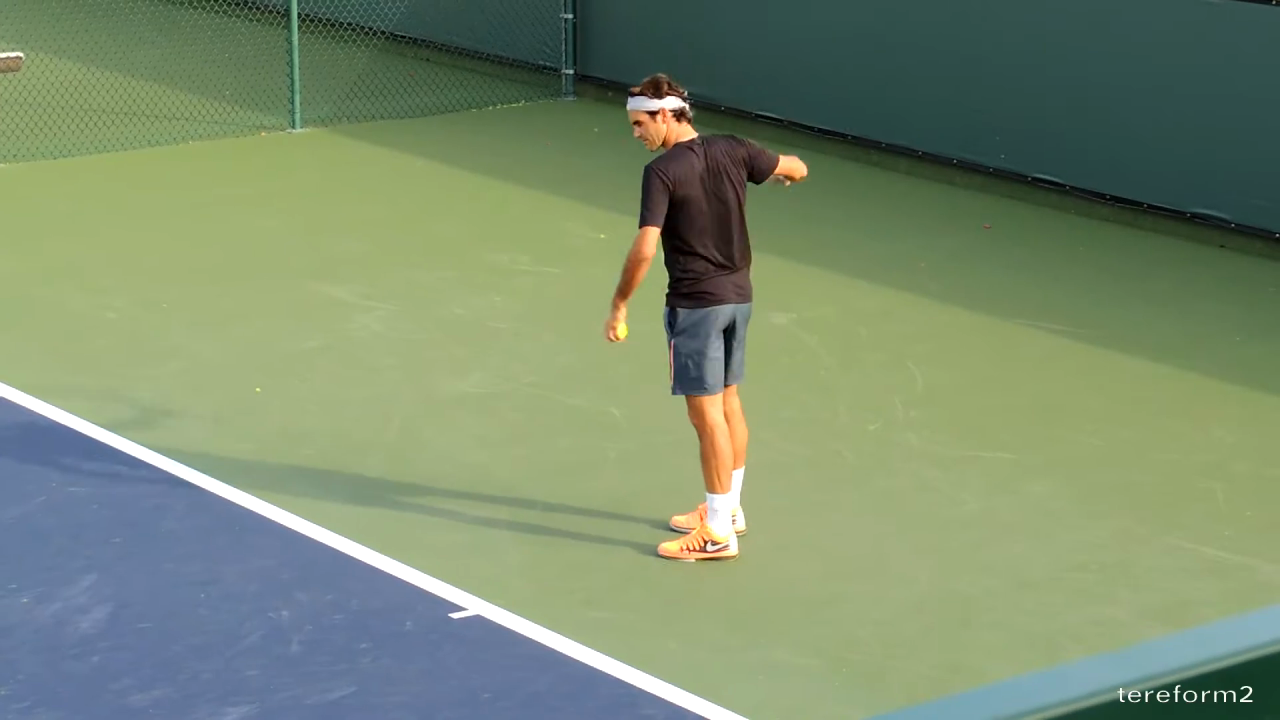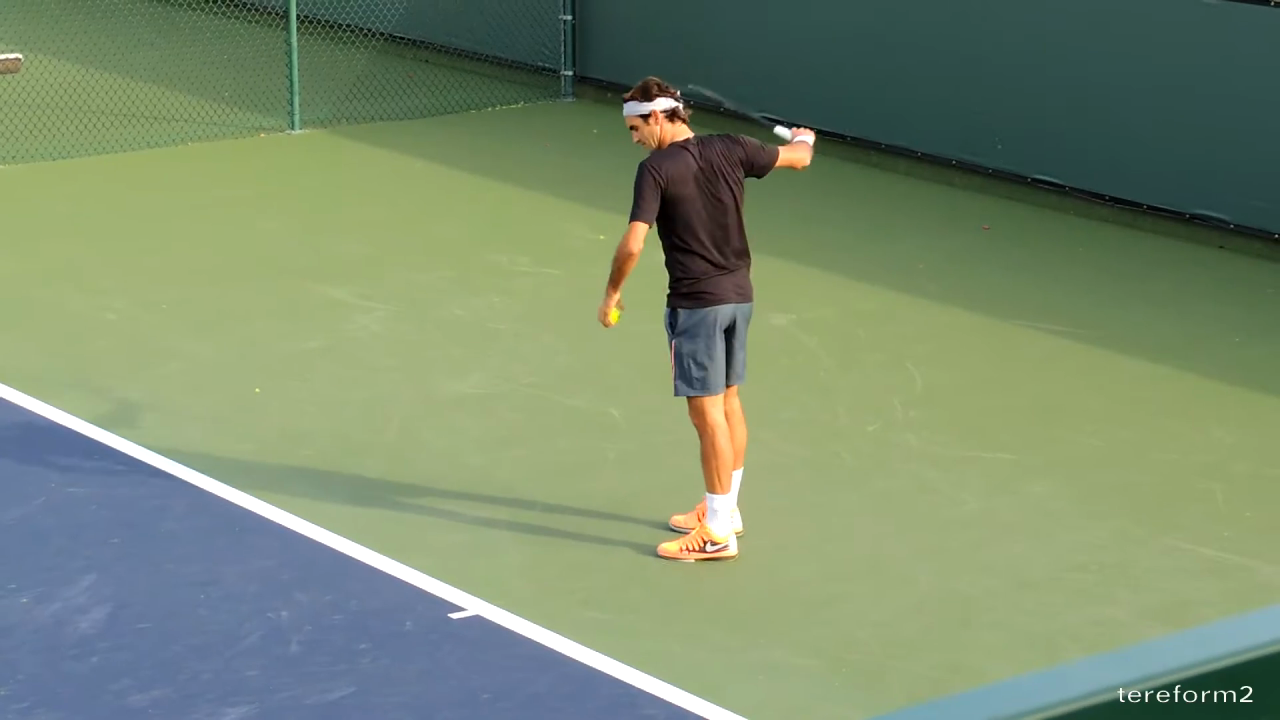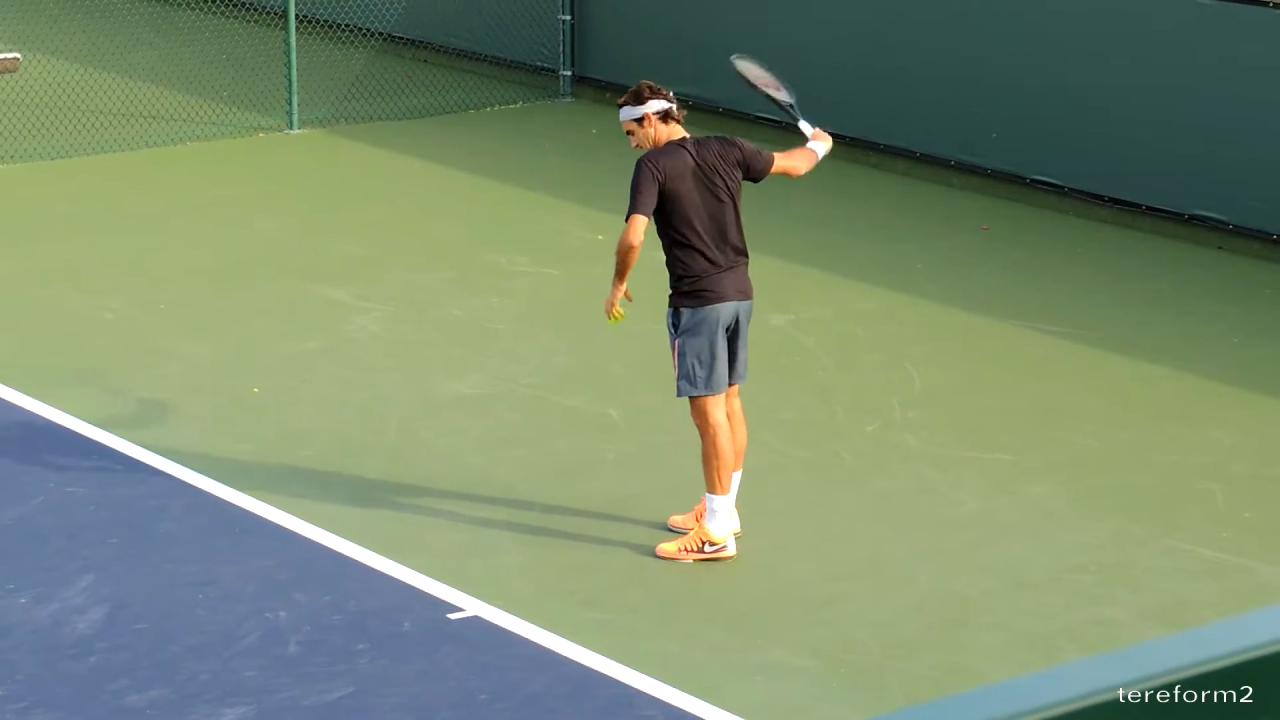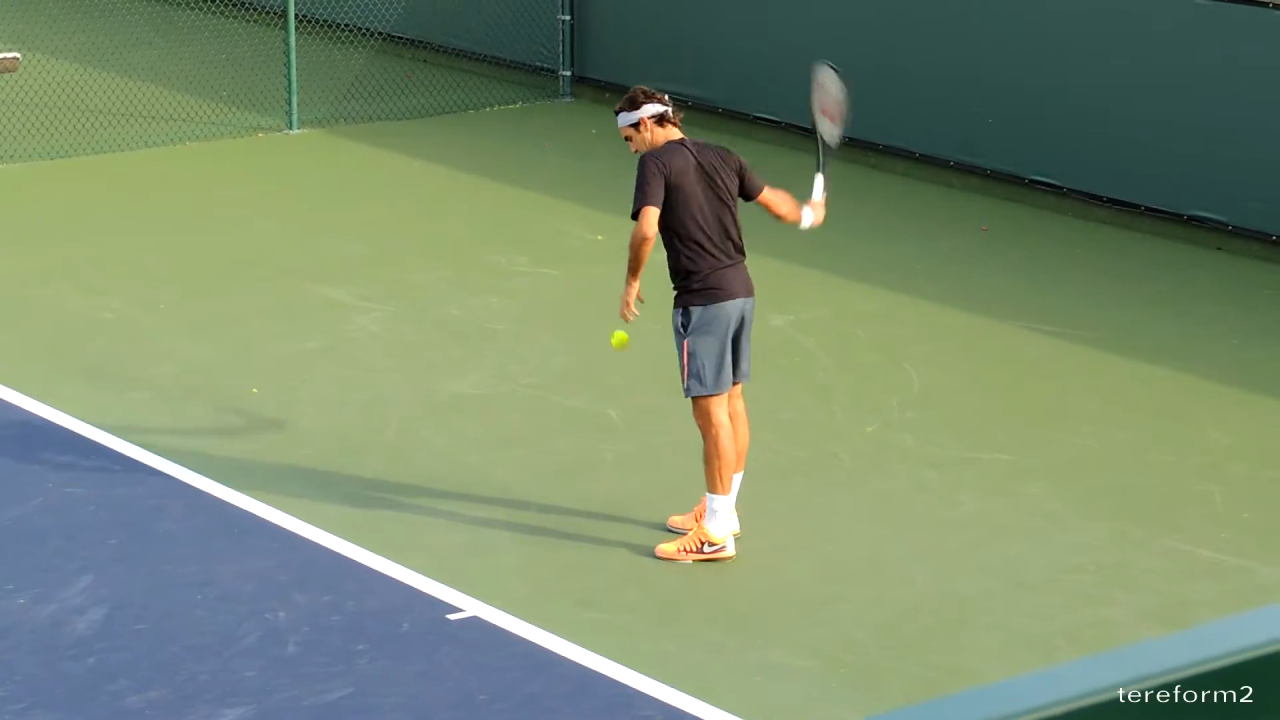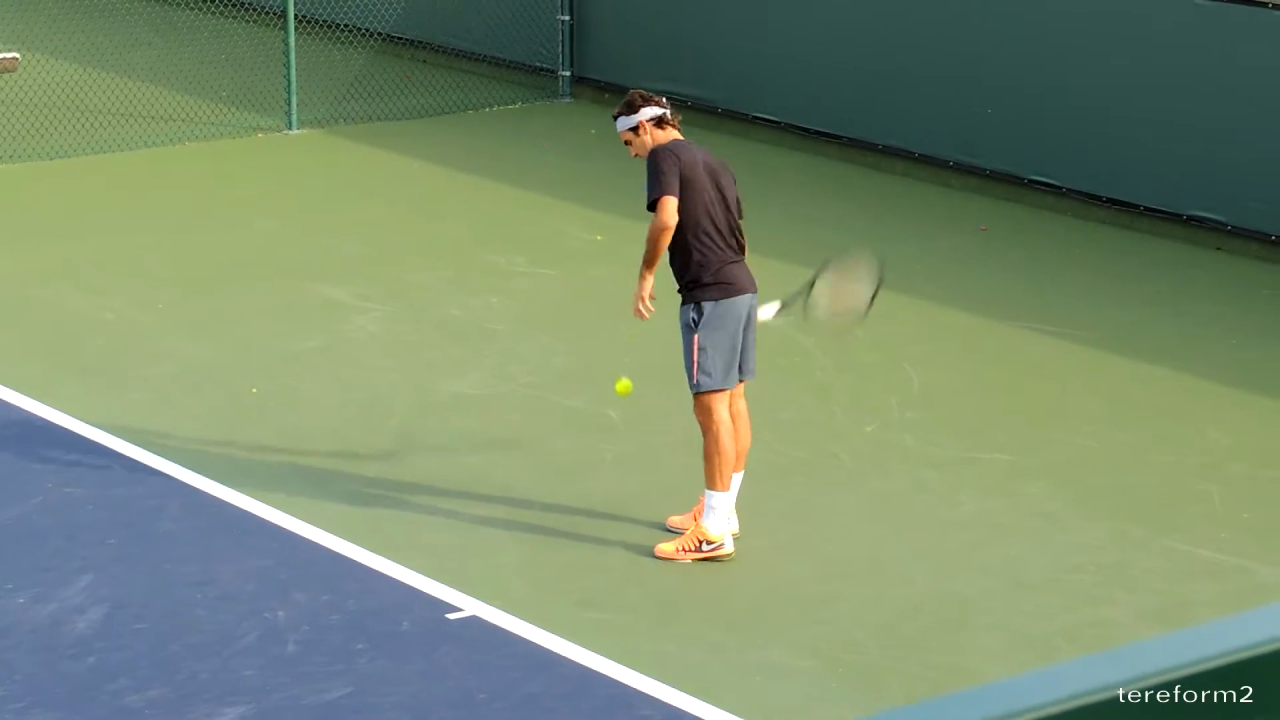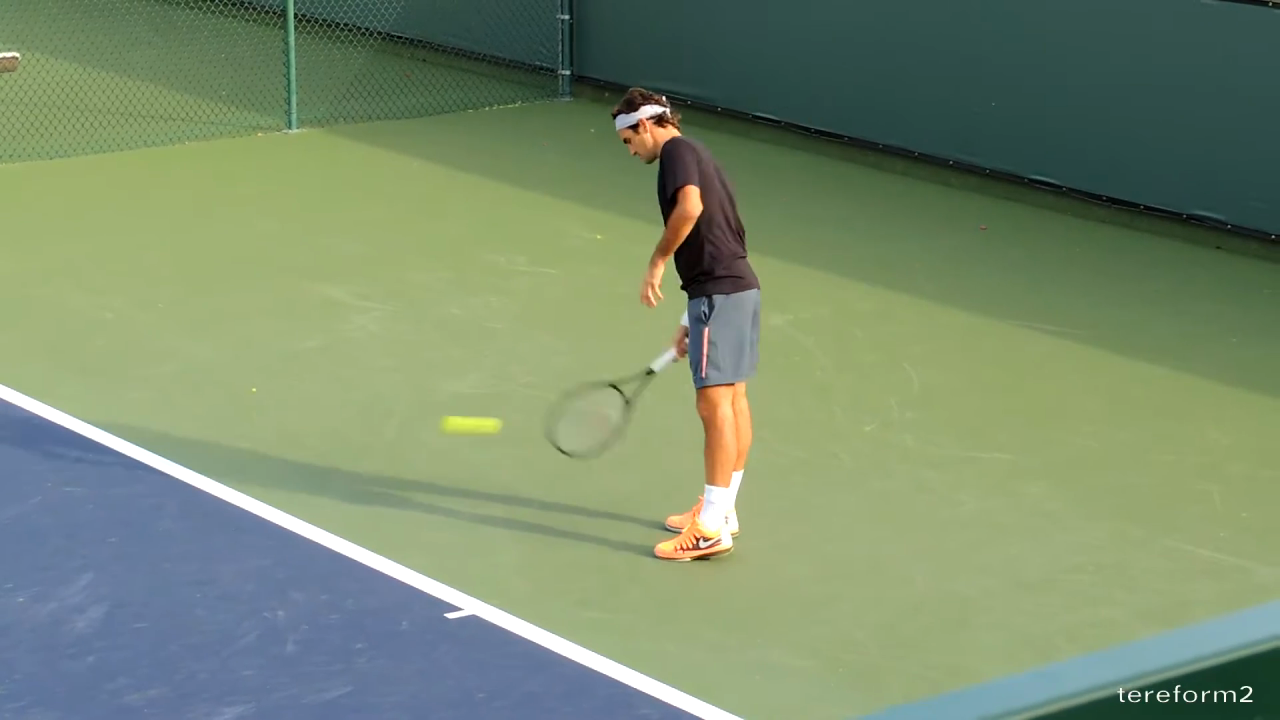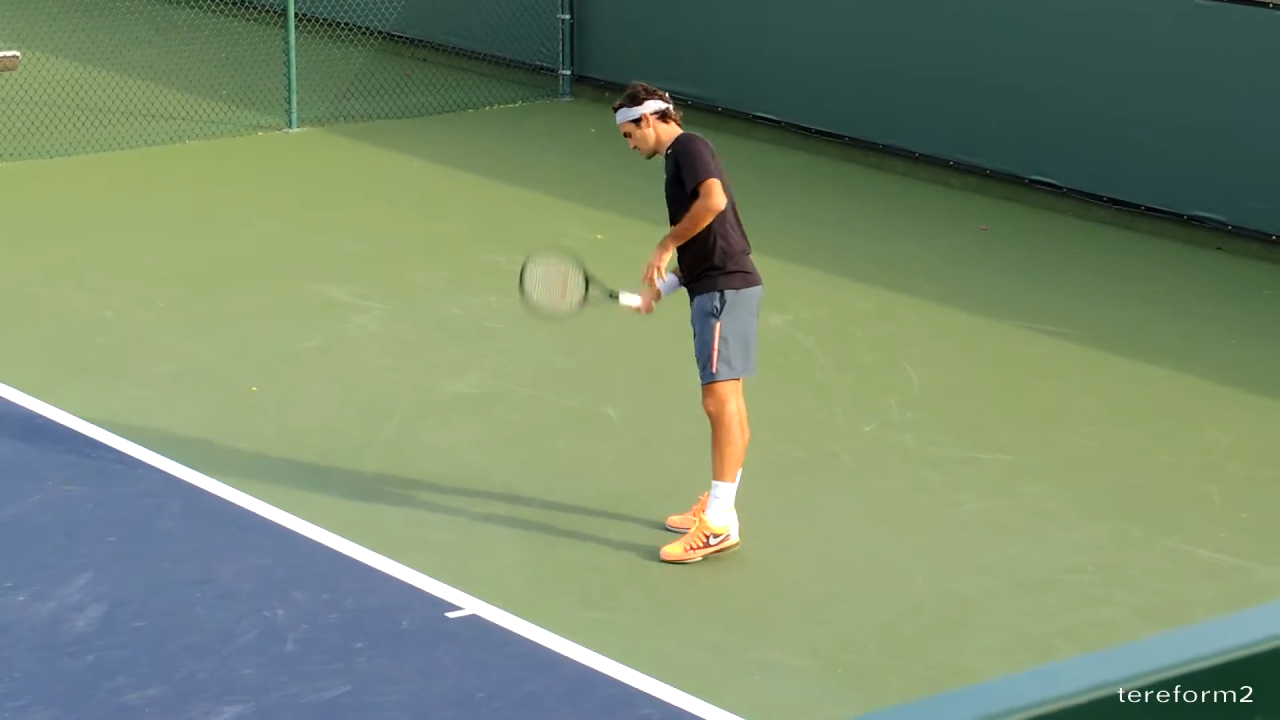
dt=0.1s
person 1, frame 1
left shoulder: (662, 171)
right shoulder: (734, 148)
left elbow: (644, 248)
right elbow: (795, 171)
left wrist: (618, 305)
right wrist: (791, 161)
left hip: (695, 303)
right hip: (739, 294)
left knee: (706, 414)
right knee: (728, 402)
left ankle: (718, 533)
right ankle: (727, 509)
person 1, frame 2
left shoulder: (655, 170)
right shoulder: (731, 147)
left elbow: (633, 243)
right elbow: (798, 158)
left wrist: (612, 293)
right wrist: (803, 140)
left hip: (695, 303)
right hip: (739, 295)
left knee: (706, 414)
right knee: (728, 403)
left ankle: (718, 532)
right ankle: (723, 510)
person 1, frame 3
left shoulder: (652, 164)
right shoulder: (726, 148)
left elbow: (633, 236)
right elbow: (793, 166)
left wrist: (619, 283)
right wrist: (817, 146)
left hip: (697, 302)
right hip: (738, 292)
left knee: (708, 414)
right knee: (728, 403)
left ankle: (716, 533)
right ankle: (722, 509)
person 1, frame 4
left shoulder: (655, 162)
right shoulder: (721, 158)
left elbow: (646, 228)
right elbow: (772, 200)
left wrist: (632, 282)
right wrist: (807, 214)
left hip: (703, 300)
right hip: (740, 291)
left knee: (710, 413)
right knee: (730, 403)
left ankle: (715, 533)
right ankle: (721, 511)
person 1, frame 5
left shoulder: (666, 156)
right shoulder: (712, 162)
left elbow: (667, 218)
left wrist: (645, 276)
left hip: (713, 296)
right hip: (737, 290)
left knee: (712, 410)
right knee: (731, 404)
left ankle: (713, 533)
right ankle: (721, 511)
person 1, frame 6
left shoulder: (676, 152)
right shoulder: (701, 157)
left elbow: (690, 208)
left wrist: (657, 263)
right wrist: (688, 320)
left hip: (719, 292)
right hip: (738, 288)
left knee: (714, 404)
right knee: (732, 401)
left ankle: (710, 528)
right ankle: (721, 510)
person 1, frame 7
left shoulder: (689, 145)
right shoulder: (679, 161)
left elbow: (716, 199)
left wrist: (667, 244)
right wrist: (660, 284)
left hip: (726, 289)
right hip: (714, 290)
left knee: (720, 402)
right knee: (727, 400)
left ankle: (718, 524)
right ankle: (718, 508)
